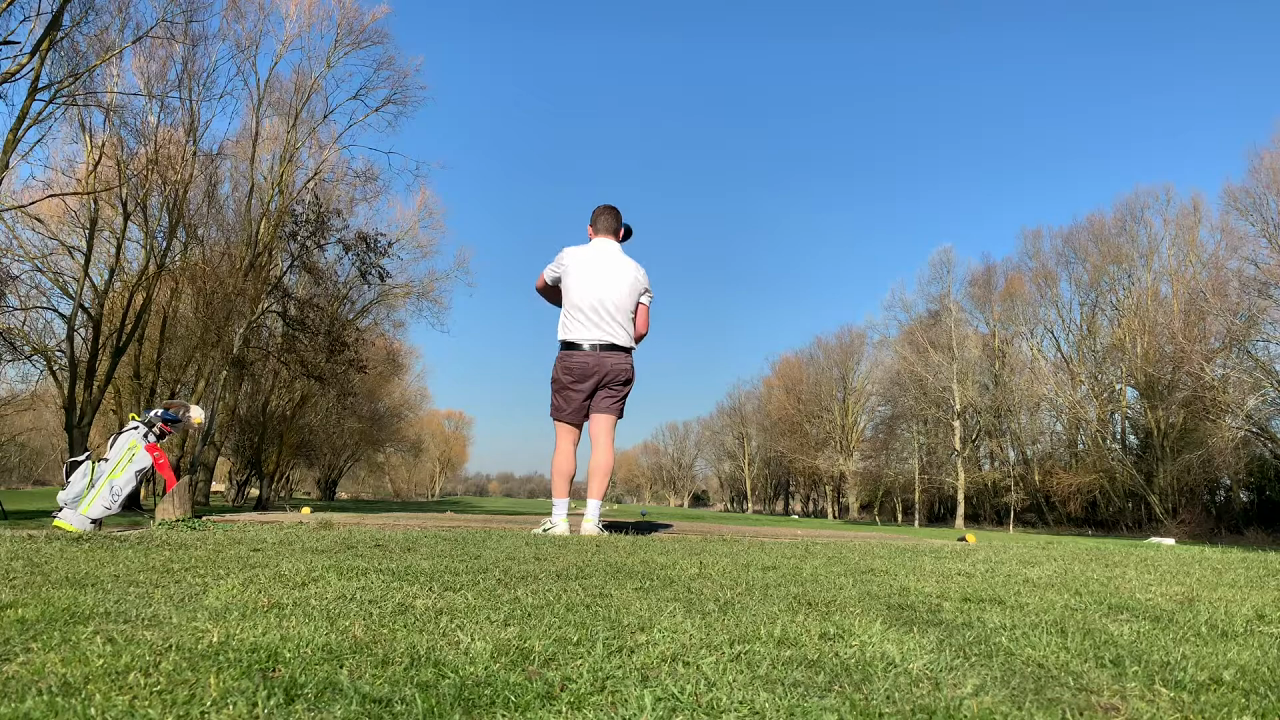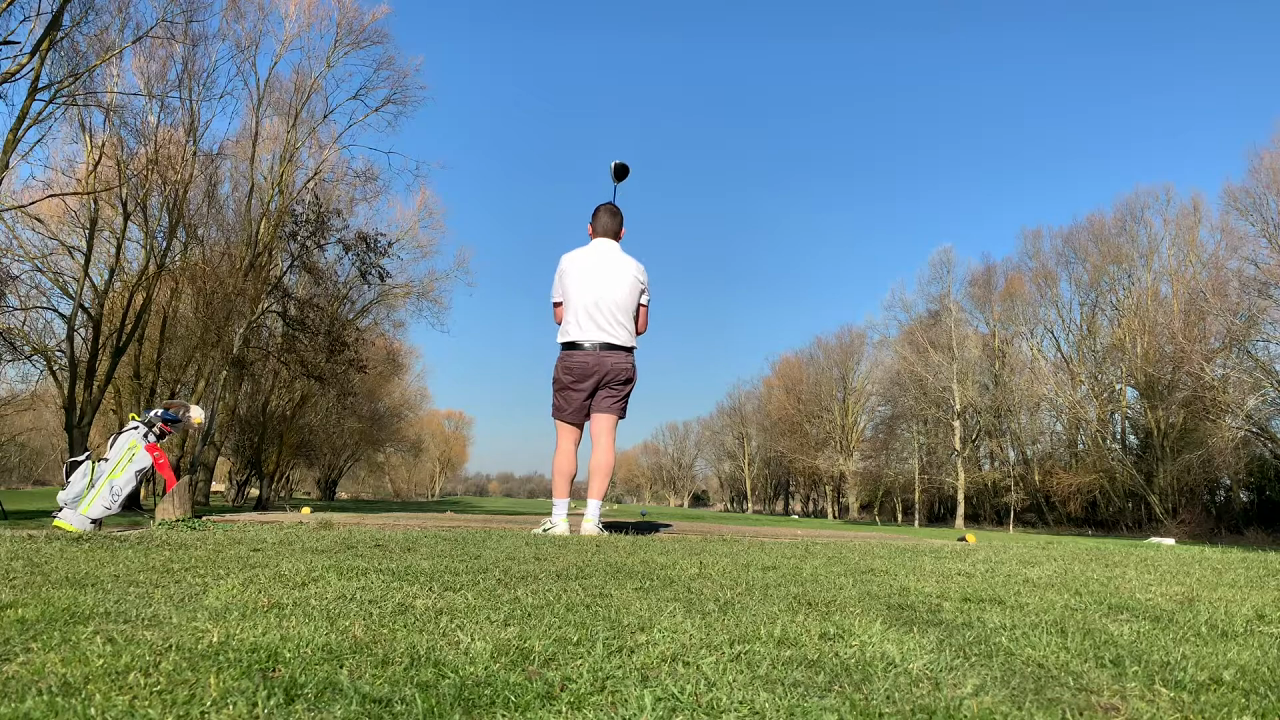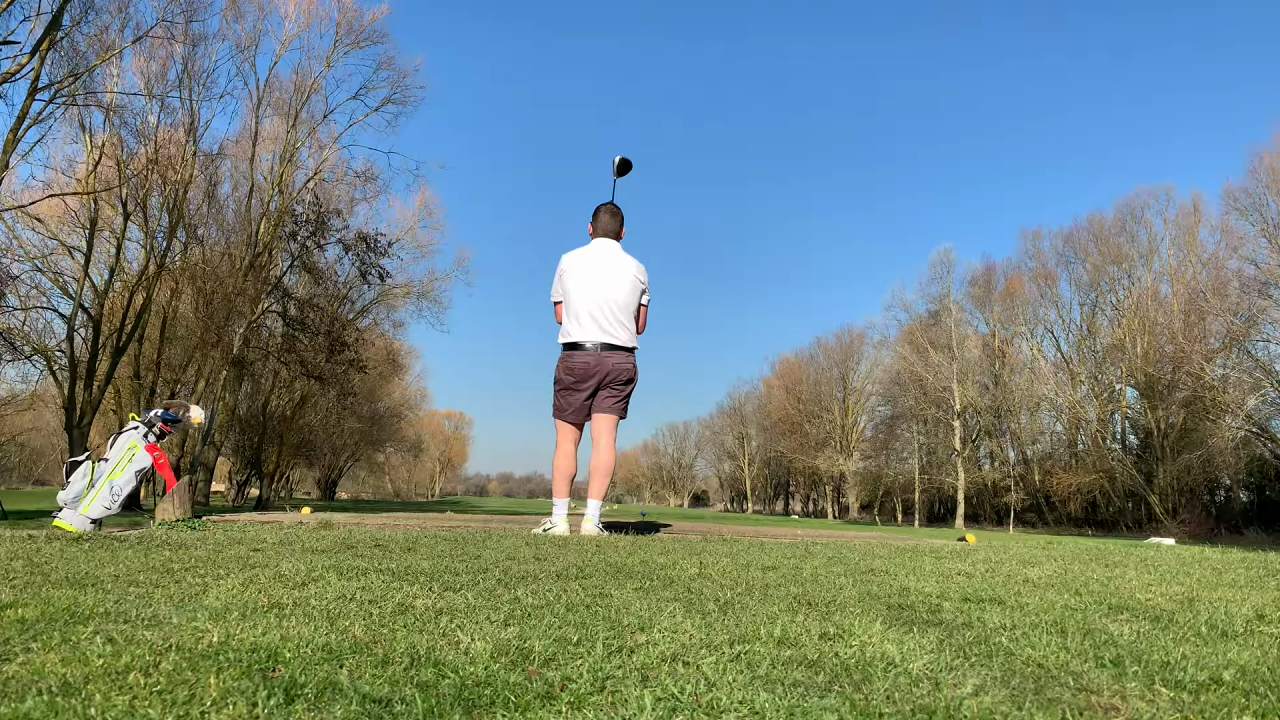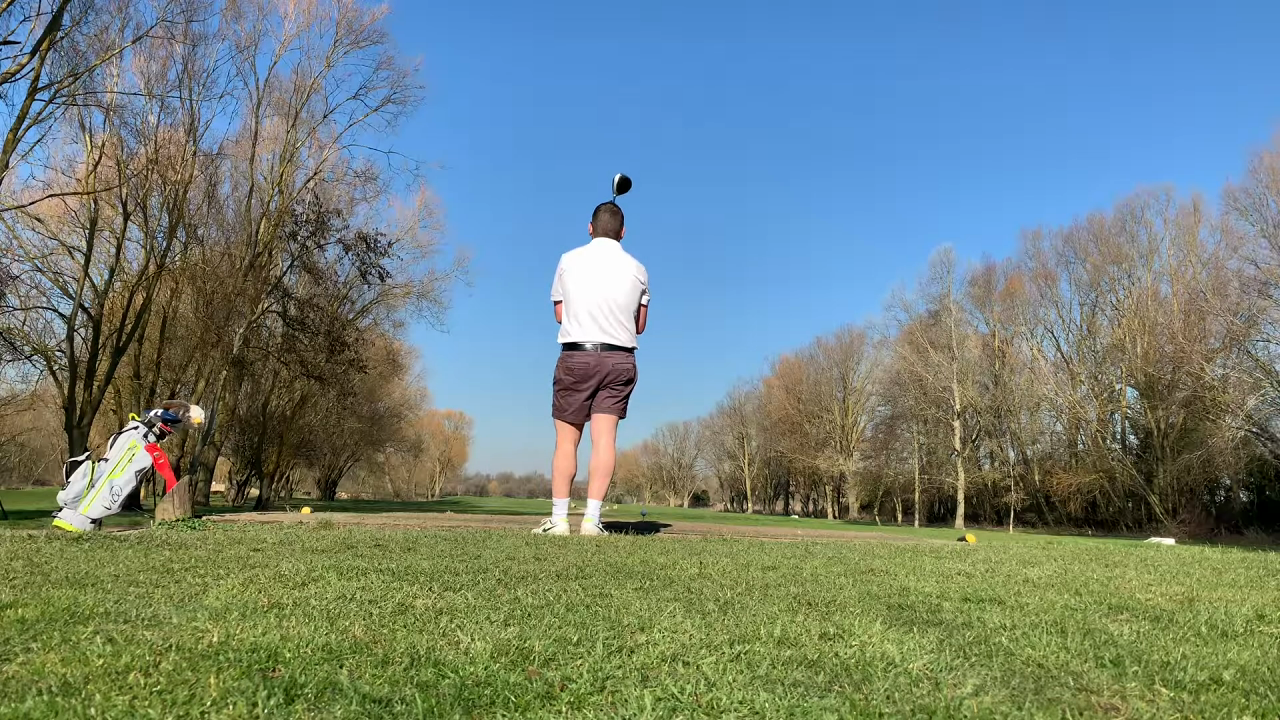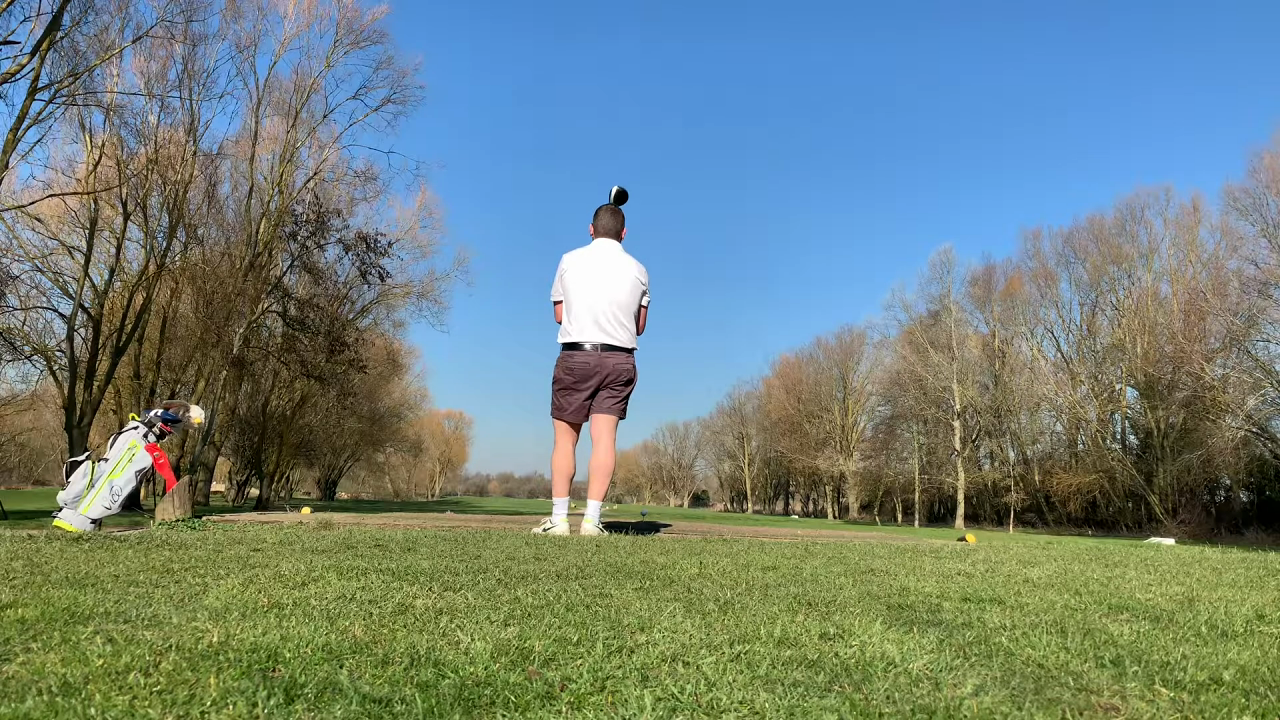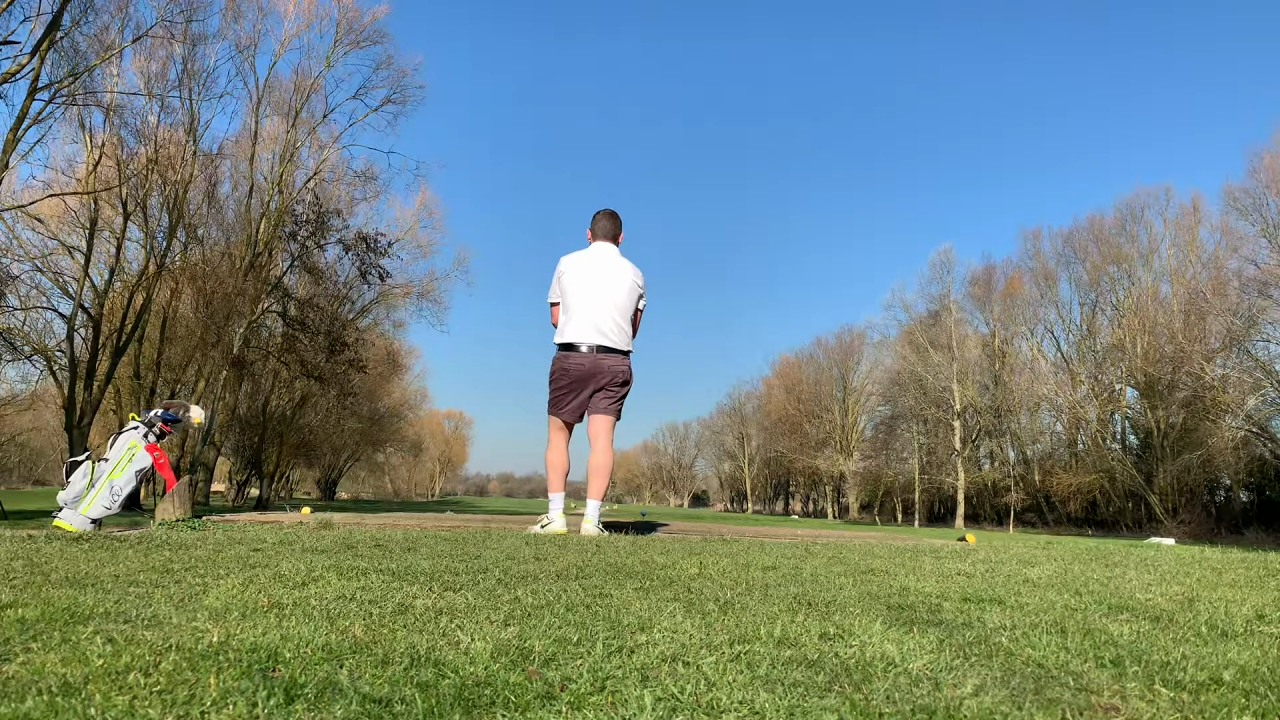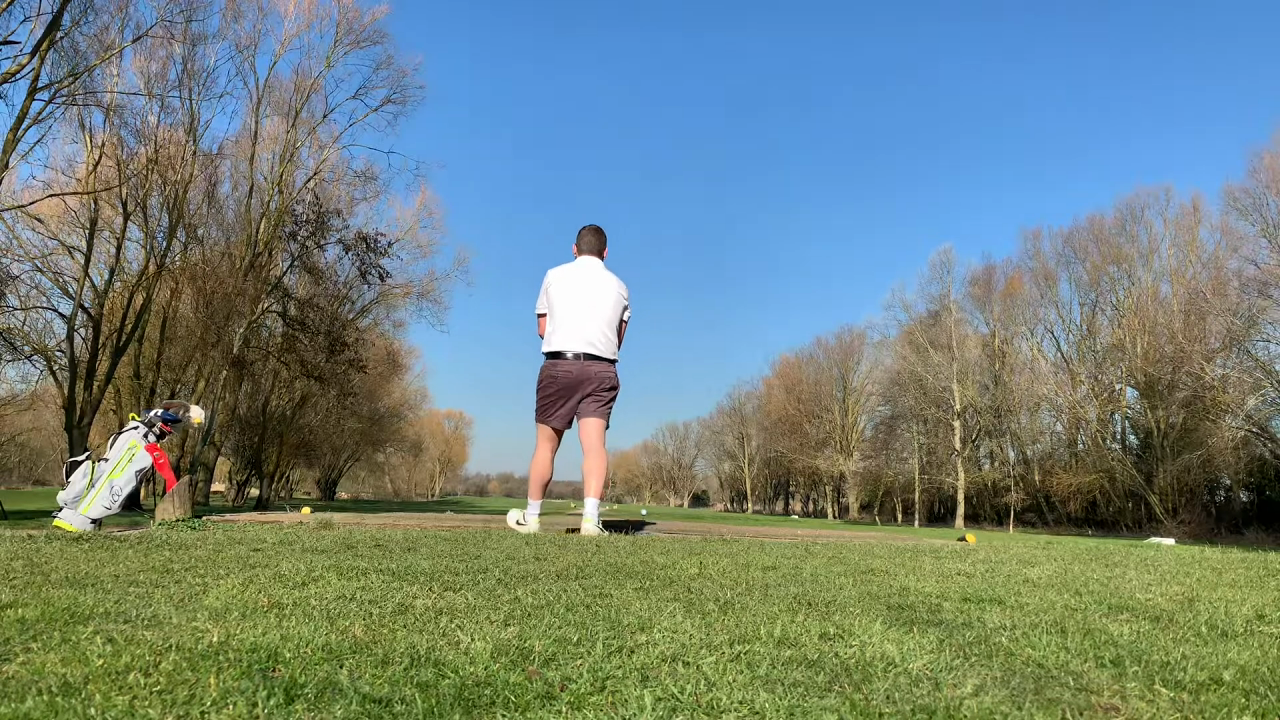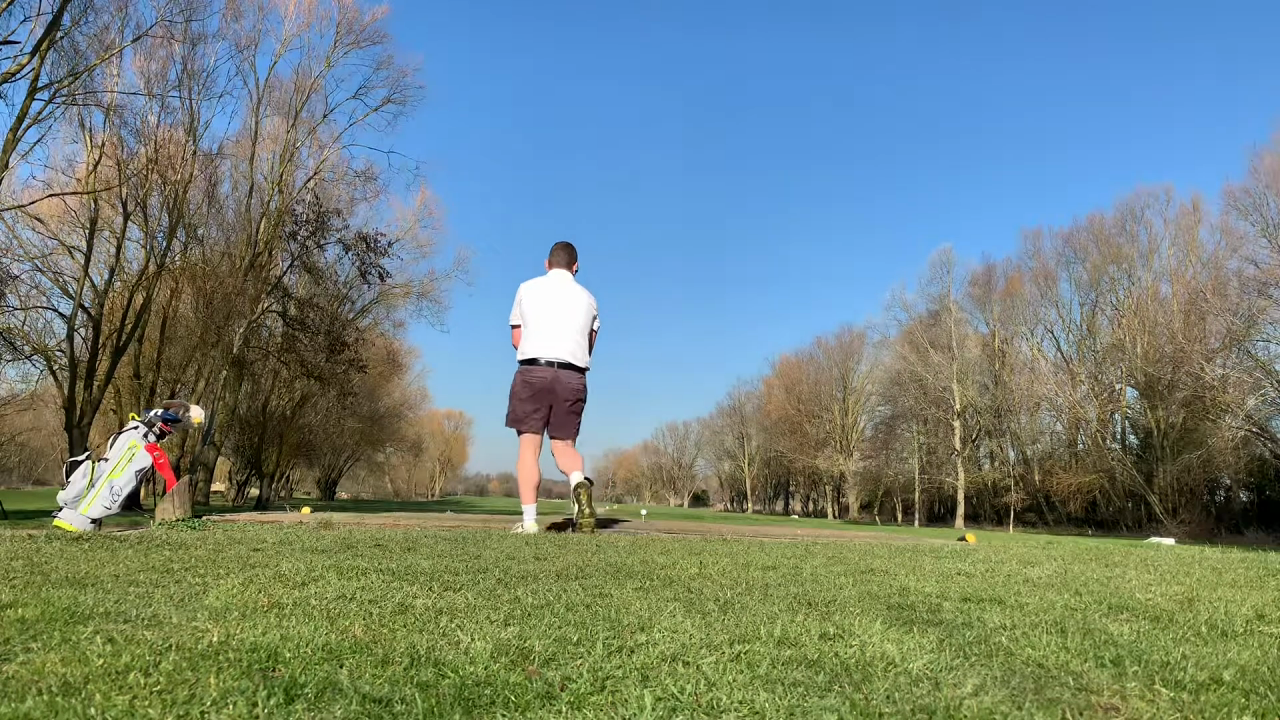
dt=0.3s
person 1, frame 1
left shoulder: (570, 256)
right shoulder: (636, 271)
left elbow: (541, 286)
right elbow: (641, 330)
left hip: (574, 358)
right hip: (617, 360)
left knee: (565, 440)
right knee: (602, 438)
left ankle: (558, 519)
right ankle: (591, 519)
person 1, frame 2
left shoulder: (569, 261)
right shoulder: (636, 269)
left elbow: (559, 316)
right elbow: (640, 326)
left hip: (575, 357)
right hip: (619, 360)
left knee: (567, 440)
right knee: (604, 438)
left ankle: (559, 519)
right ankle: (591, 519)
person 1, frame 3
left shoulder: (569, 261)
right shoulder: (636, 269)
left elbow: (560, 315)
right elbow: (640, 325)
left hip: (577, 357)
right hip: (620, 359)
left knee: (567, 440)
right knee: (604, 439)
left ankle: (559, 518)
right ankle: (592, 519)
person 1, frame 4
left shoulder: (569, 260)
right shoulder: (637, 269)
left elbow: (560, 314)
right elbow: (639, 325)
left hip: (576, 357)
right hip: (620, 360)
left knee: (566, 440)
right knee: (604, 439)
left ankle: (559, 519)
right ankle: (592, 519)
person 1, frame 5
left shoulder: (570, 260)
right shoulder: (637, 270)
left elbow: (560, 315)
right elbow: (640, 326)
left hip: (576, 358)
right hip: (619, 360)
left knee: (565, 440)
right knee: (604, 439)
left ankle: (559, 519)
right ankle: (591, 519)
person 1, frame 6
left shoulder: (567, 263)
right shoulder: (634, 273)
left elbow: (556, 317)
left hip: (572, 358)
right hip: (615, 362)
left knee: (558, 436)
right knee: (602, 440)
left ankle: (555, 515)
right ankle: (591, 519)
person 1, frame 7
left shoulder: (554, 275)
right shoulder: (618, 287)
left elbow: (543, 329)
right elbow: (618, 338)
left hip: (559, 367)
right hip: (601, 370)
left knee: (546, 445)
right knee: (594, 445)
left ankle: (530, 516)
right ankle: (591, 518)
person 1, frame 8
left shoulder: (527, 288)
right shoulder: (587, 298)
left elbow: (517, 340)
right elbow: (589, 347)
left hip: (533, 373)
right hip: (572, 377)
left knee: (529, 450)
right knee: (565, 449)
left ankle: (528, 520)
right ankle: (578, 482)
